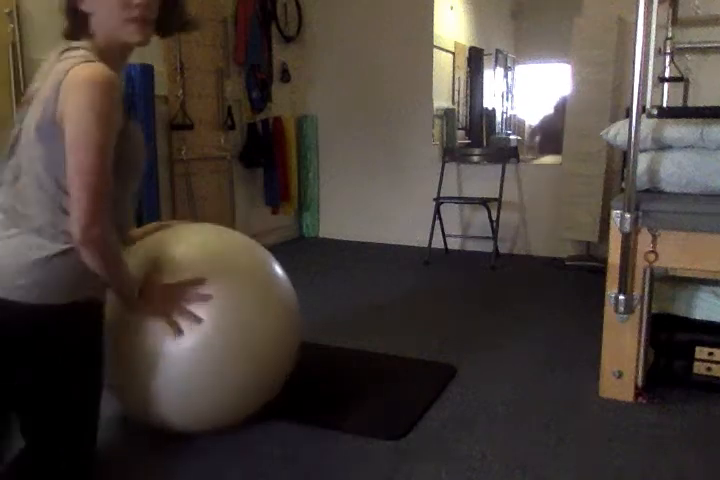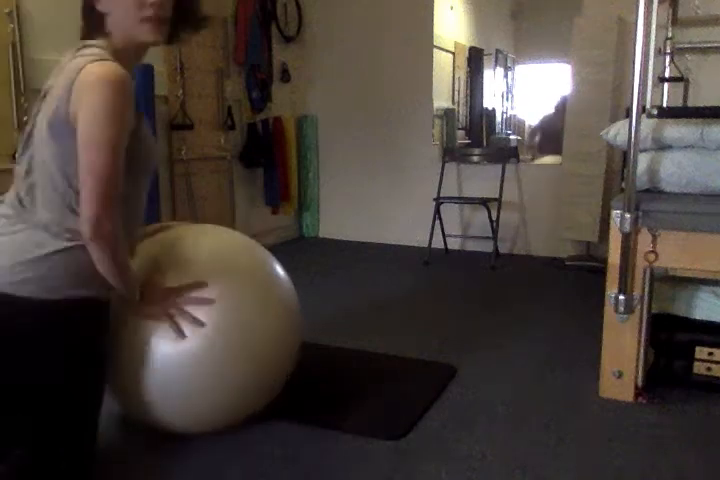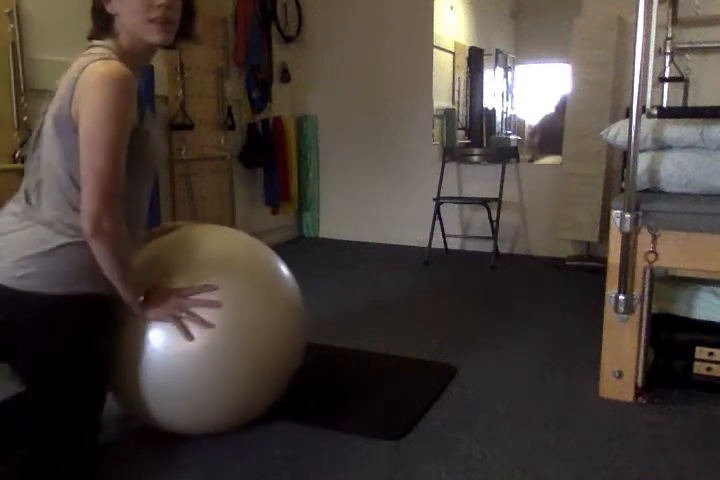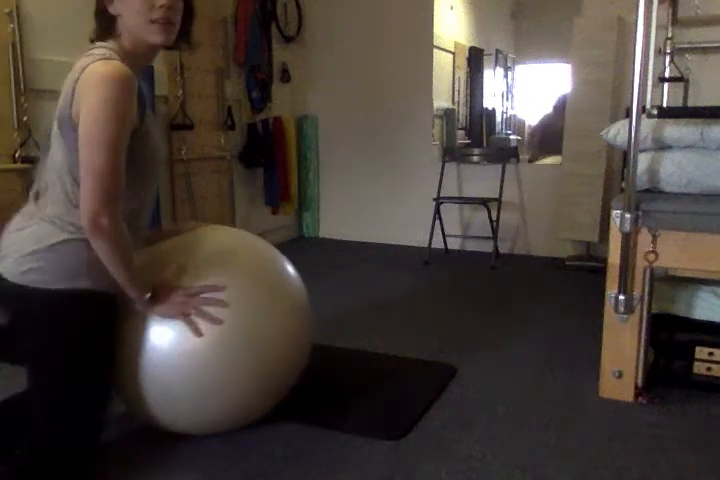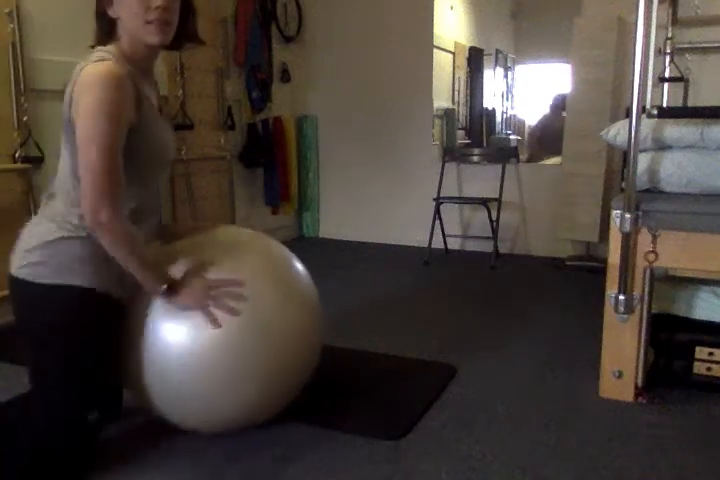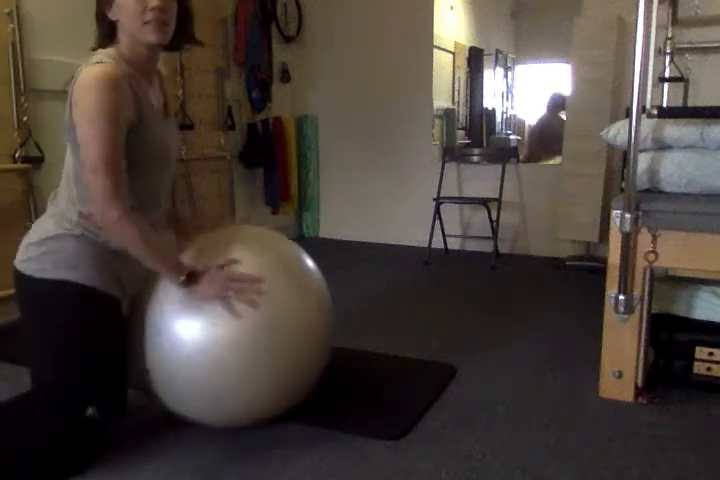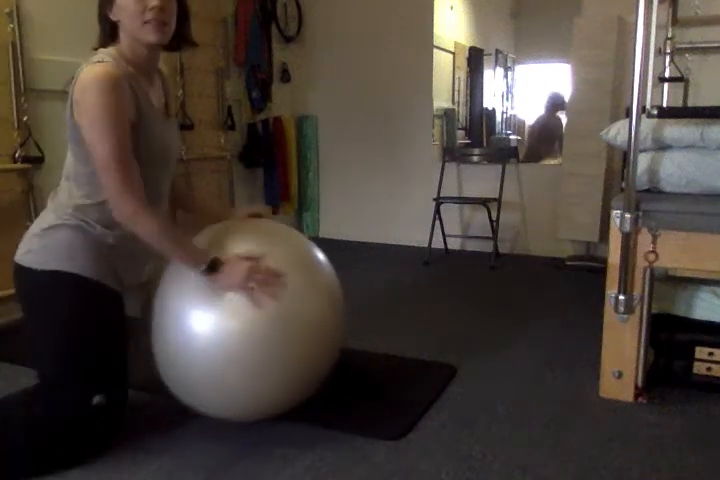
dt=0.1s
person 1, frame 1
left shoulder: (68, 63)
right shoulder: (94, 81)
right elbow: (86, 228)
left wrist: (124, 234)
right wrist: (137, 296)
right hip: (45, 289)
person 1, frame 2
left shoulder: (87, 64)
right shoulder: (107, 79)
right elbow: (96, 222)
left wrist: (132, 238)
right wrist: (138, 298)
right hip: (53, 284)
person 1, frame 3
left shoulder: (97, 65)
right shoulder: (110, 78)
right elbow: (97, 219)
left wrist: (140, 237)
right wrist: (142, 300)
right hip: (57, 280)
left knee: (53, 410)
person 1, frame 4
left shoulder: (123, 74)
right shoulder: (109, 77)
right elbow: (97, 216)
left wrist: (150, 237)
right wrist: (150, 297)
right hip: (62, 276)
left knee: (69, 404)
person 1, frame 5
left shoulder: (139, 78)
right shoulder: (107, 77)
right elbow: (100, 212)
left wrist: (167, 233)
right wrist: (167, 288)
left hip: (55, 266)
right hip: (67, 273)
left knee: (97, 402)
person 1, frame 6
left shoulder: (152, 81)
right shoulder: (102, 79)
right elbow: (109, 211)
right wrist: (190, 280)
left hip: (96, 271)
right hip: (66, 270)
left knee: (106, 403)
right knee: (70, 437)
person 1, frame 7
left shoulder: (154, 80)
right shoulder: (103, 78)
right elbow: (127, 206)
left wrist: (218, 220)
right wrist: (213, 269)
left hip: (96, 265)
right hip: (65, 264)
left knee: (104, 399)
right knee: (81, 427)
